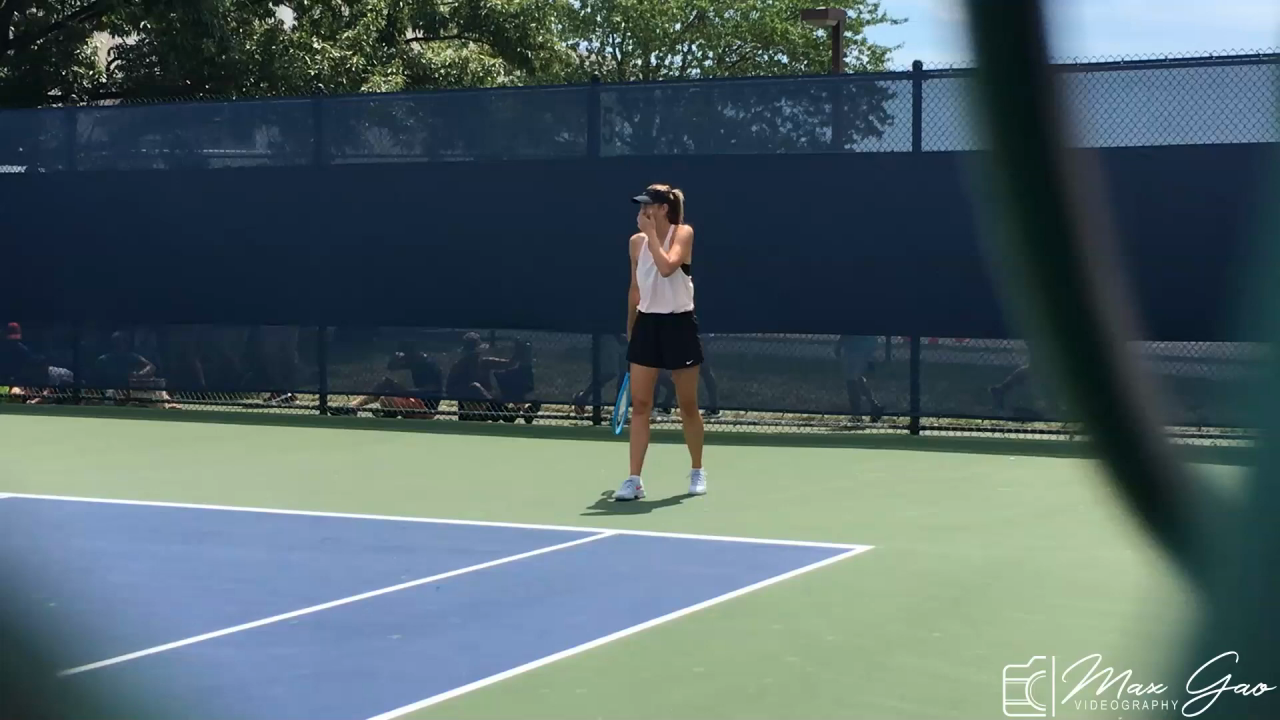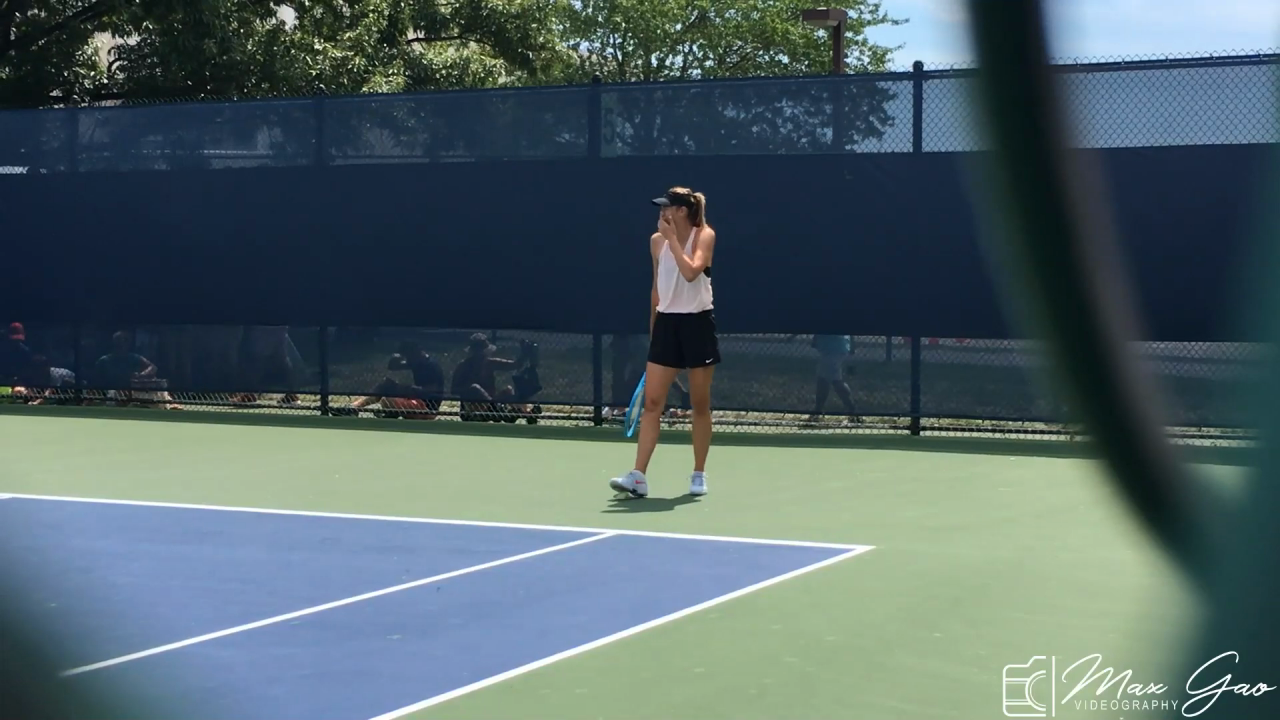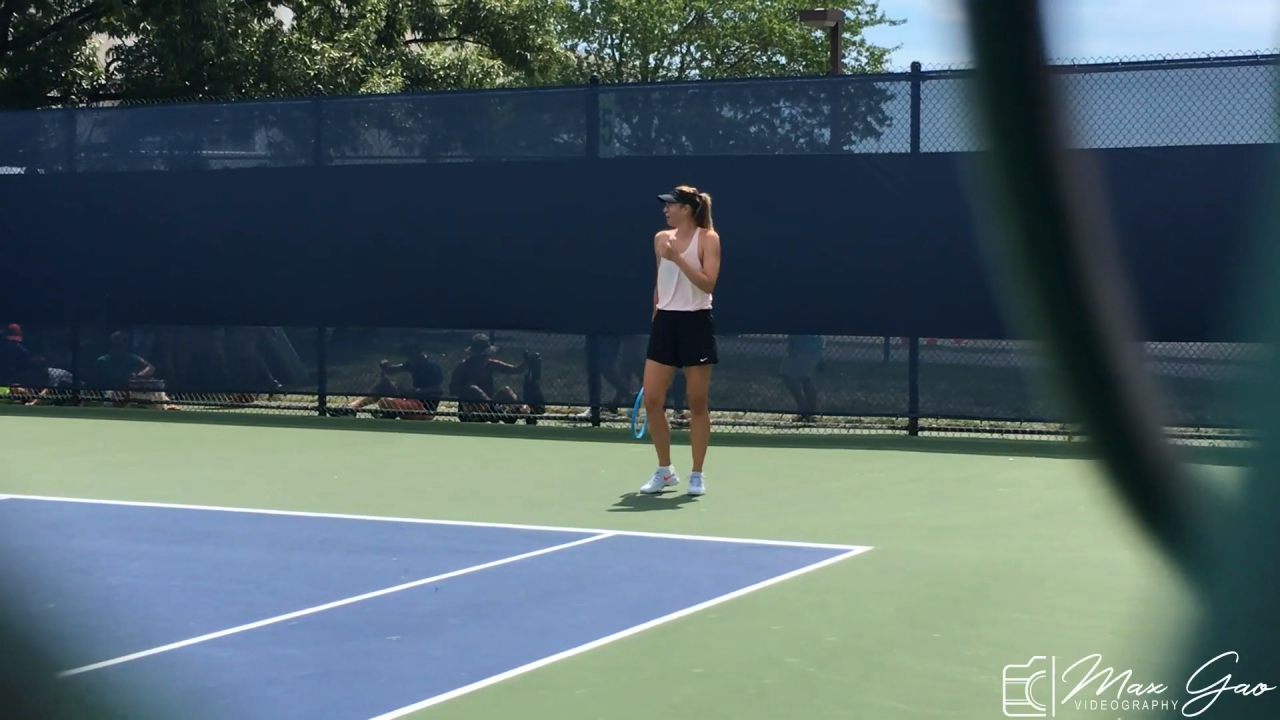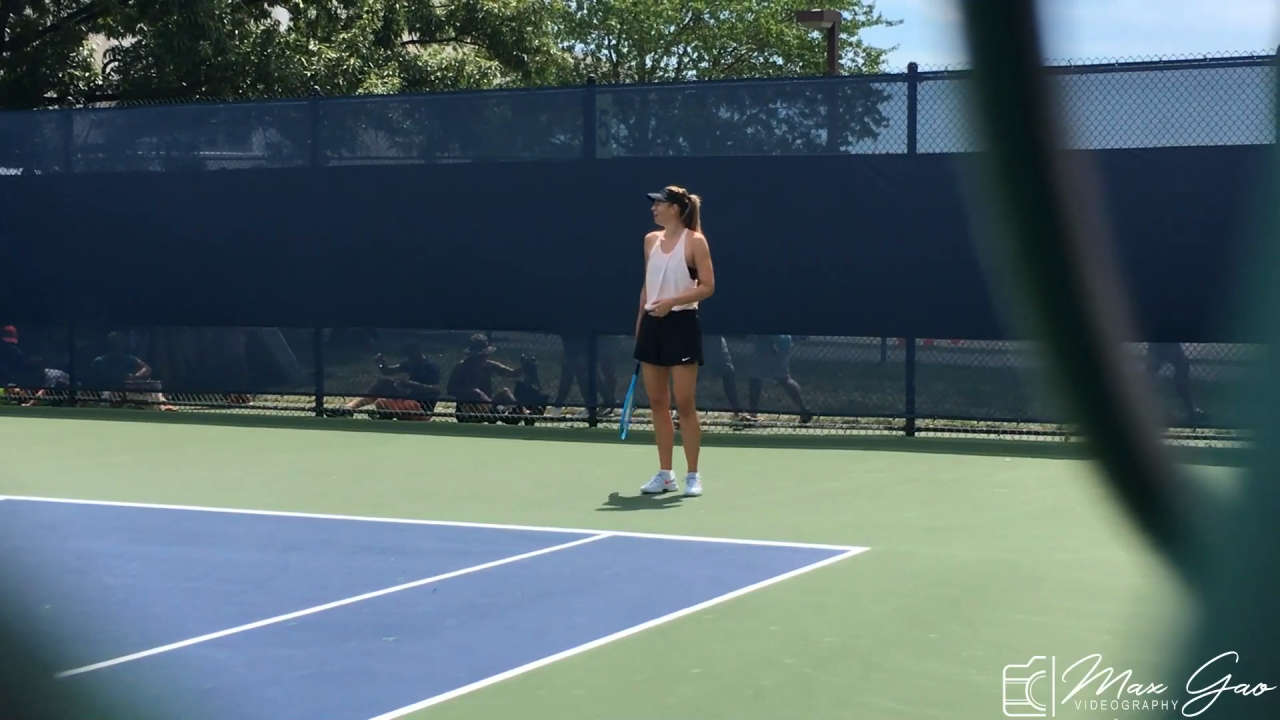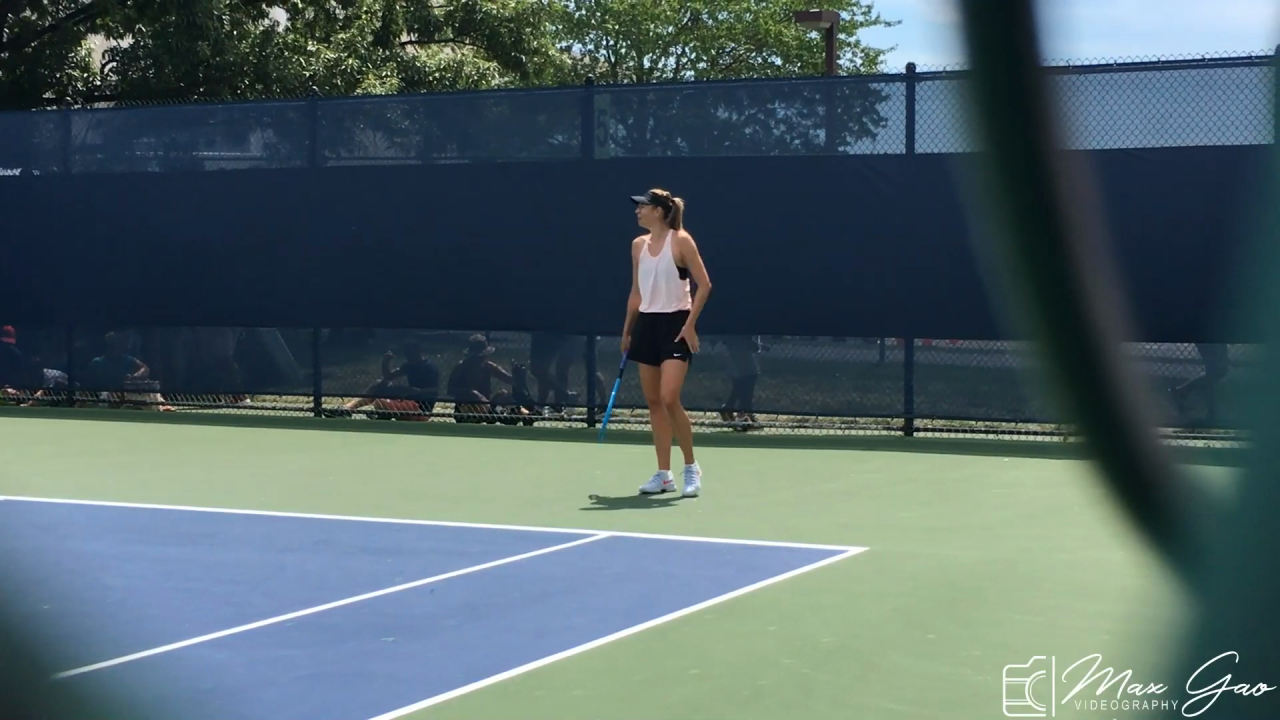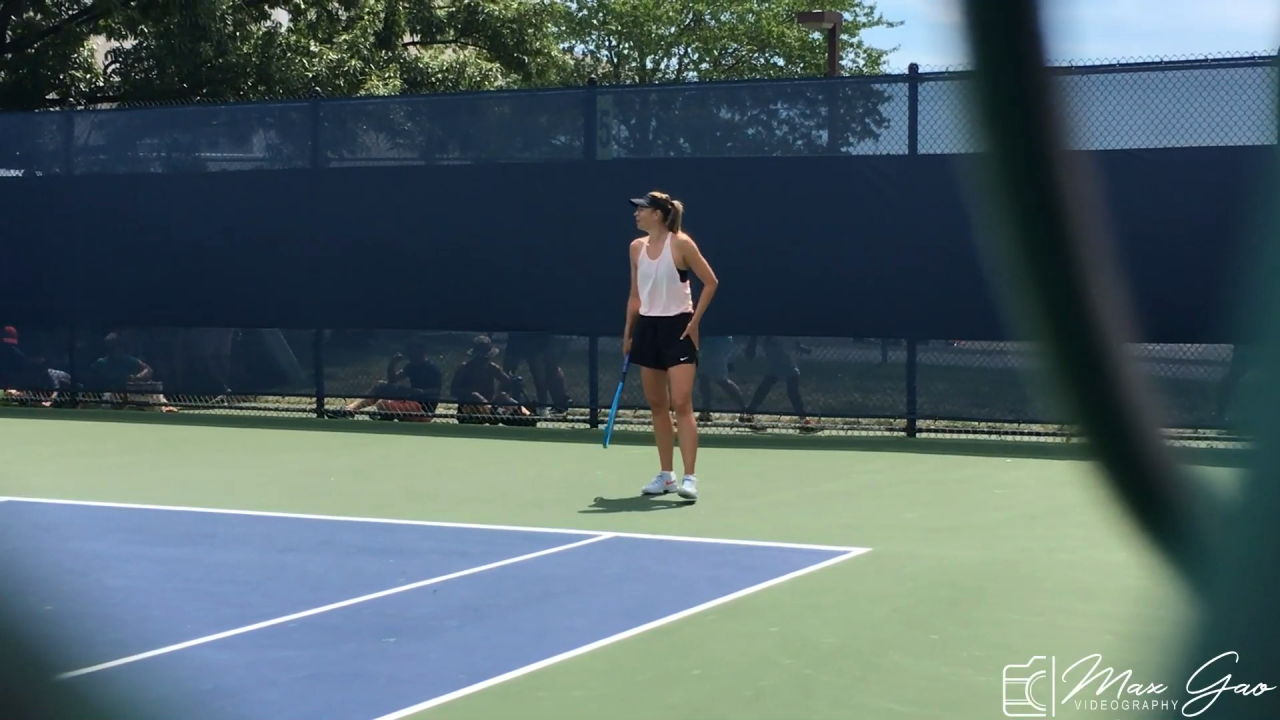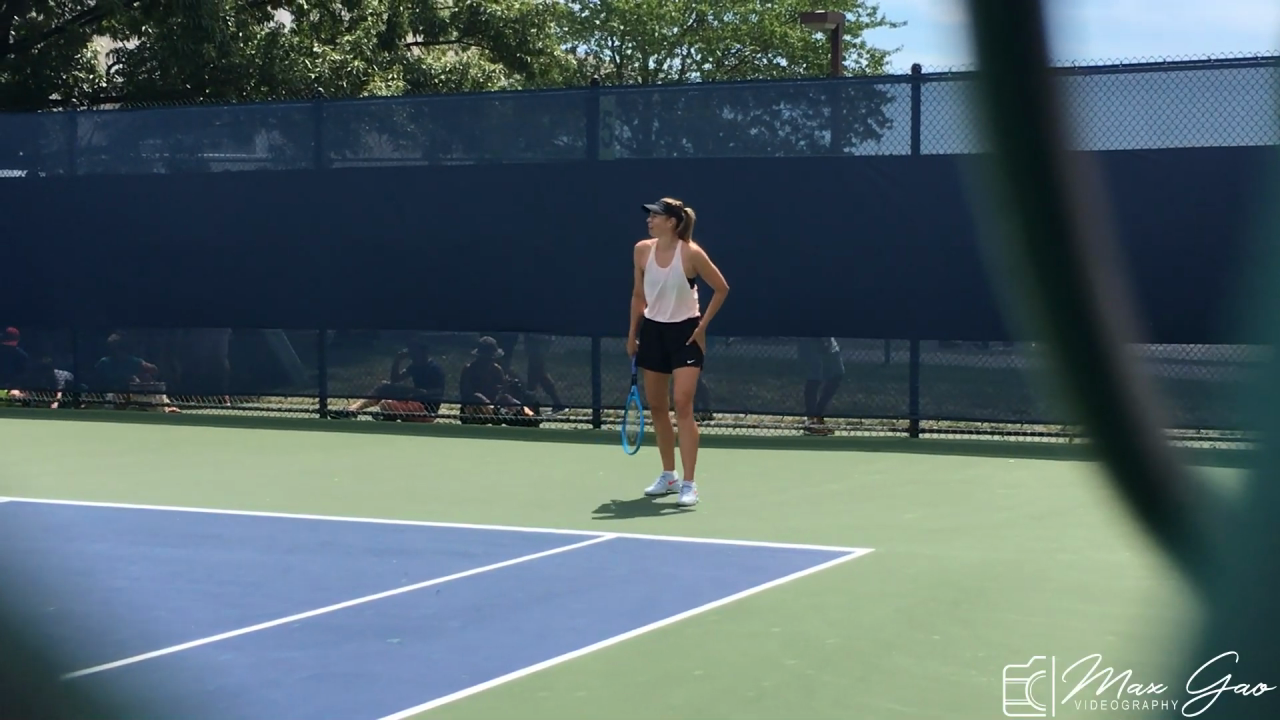
dt=0.3s
person 1, frame 1
left shoulder: (682, 233)
right shoulder: (636, 241)
left elbow: (666, 267)
left wrist: (651, 234)
right wrist: (630, 328)
left hip: (678, 324)
right hip: (647, 325)
left knee: (688, 406)
right knee: (640, 405)
left ankle: (697, 472)
right ankle: (634, 480)
person 1, frame 2
left shoulder: (704, 236)
right shoulder: (656, 240)
left elbow: (691, 273)
left wrist: (672, 238)
right wrist: (653, 326)
left hip: (697, 324)
right hip: (666, 324)
left knee: (700, 405)
right knee: (652, 403)
left ankle: (698, 475)
right ankle: (638, 476)
person 1, frame 3
left shoulder: (708, 239)
right shoulder: (662, 238)
left elbow: (708, 283)
left wrist: (677, 258)
right wrist: (656, 316)
left hip: (695, 324)
right hip: (665, 323)
left knee: (697, 404)
right knee: (651, 401)
left ankle: (697, 475)
right ankle: (664, 470)
person 1, frame 4
left shoulder: (695, 241)
right shoulder: (651, 240)
left elbow: (707, 287)
left wrist: (672, 300)
right wrist: (639, 321)
left hip: (681, 324)
right hip: (652, 325)
left knee: (684, 405)
right knee: (657, 403)
left ankle: (693, 475)
right ankle: (665, 474)
person 1, frame 5
left shoulder: (681, 240)
right shoulder: (638, 244)
left elbow: (704, 284)
left wrist: (691, 323)
right wrist: (627, 329)
left hip: (675, 324)
right hip: (646, 325)
left knee: (670, 400)
right knee: (654, 403)
left ankle: (691, 467)
right ankle: (664, 474)
person 1, frame 6
left shoulder: (680, 243)
right shoulder: (636, 247)
left elbow: (711, 282)
left wrist: (695, 321)
right wrist: (628, 332)
left hip: (677, 327)
right hip: (647, 327)
left knee: (681, 404)
right knee: (656, 405)
left ankle: (689, 478)
right ankle: (666, 475)
person 1, frame 7
left shoulder: (692, 253)
right shoulder: (642, 250)
left elbow: (722, 289)
right elbow: (638, 295)
left wrist: (703, 325)
right wrist: (632, 334)
left hip: (685, 332)
right hip: (652, 330)
left knee: (682, 405)
right knee: (655, 407)
left ankle: (688, 484)
right ankle: (668, 474)
